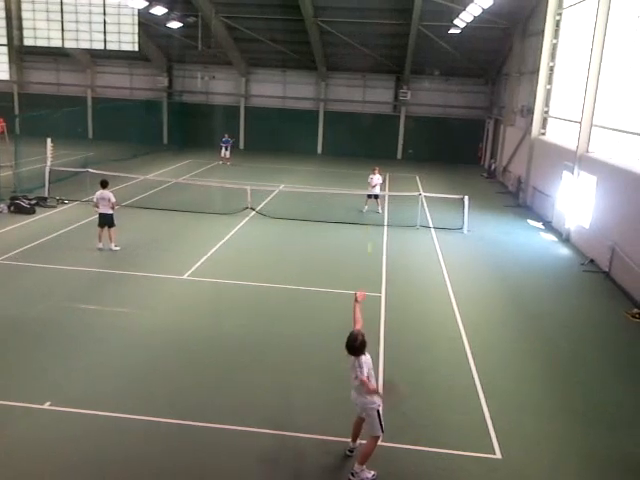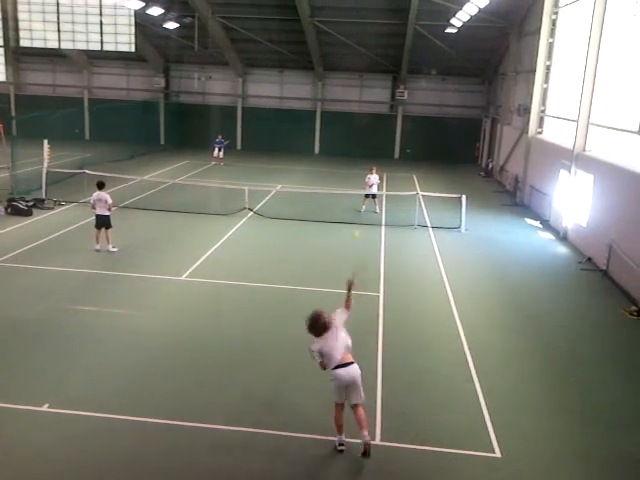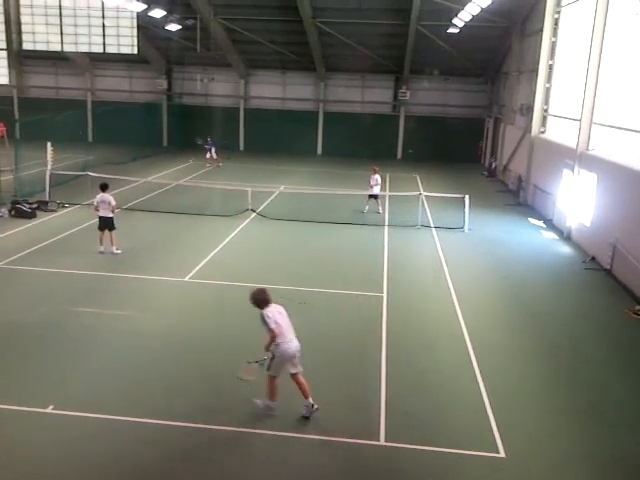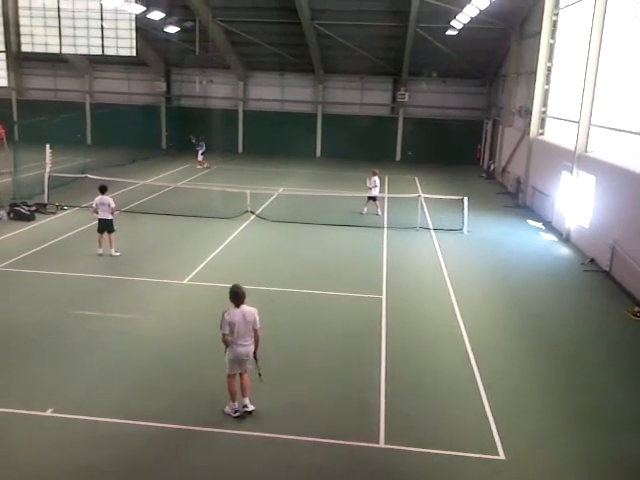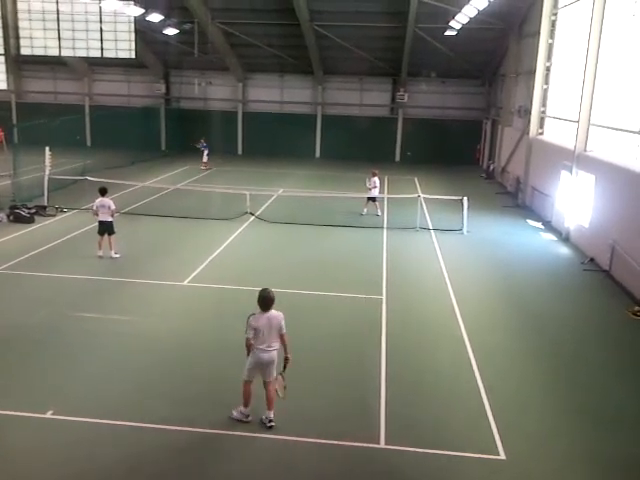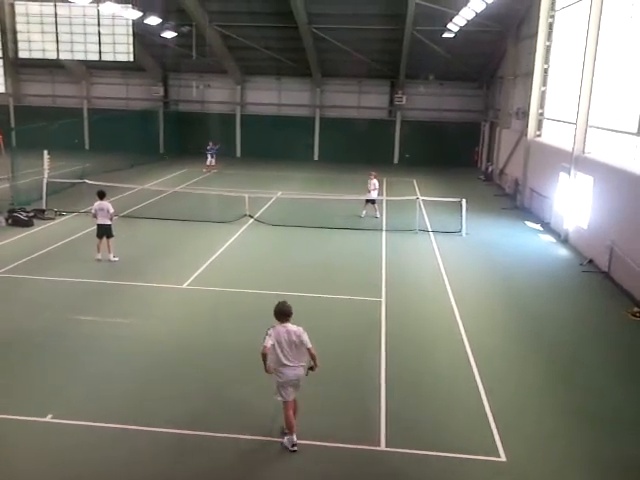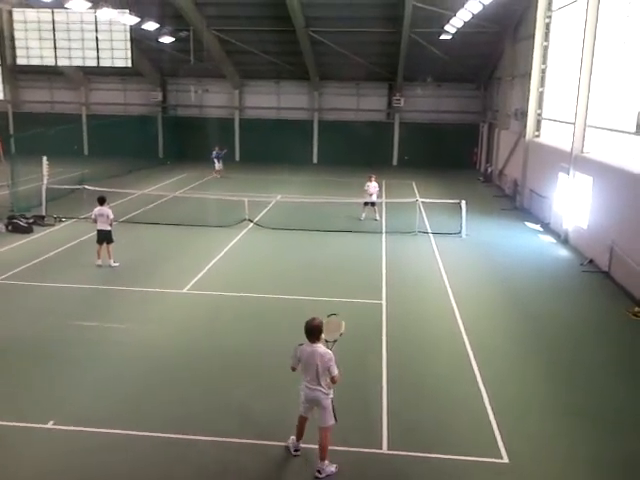
dt=0.7s
person 1, frame 1
left shoulder: (356, 353)
right shoulder: (361, 360)
left elbow: (357, 323)
right elbow: (362, 380)
left wrist: (357, 303)
right wrist: (372, 389)
left hip: (359, 397)
right hip: (369, 402)
left knee: (361, 418)
right knee: (374, 437)
left ankle: (352, 446)
person 1, frame 2
left shoulder: (315, 346)
right shoulder: (335, 325)
left elbow: (323, 367)
right elbow: (347, 307)
right wrist: (349, 290)
left hip: (337, 374)
right hip: (352, 370)
left knee: (339, 406)
right knee: (357, 406)
left ankle: (340, 440)
right ankle: (365, 436)
person 1, frame 3
left shoulder: (265, 313)
right shoulder: (278, 307)
left elbow: (274, 333)
left wrist: (268, 345)
left hip: (283, 349)
right hip: (294, 345)
left knee: (272, 376)
right knee: (296, 375)
left ankle: (271, 404)
right ankle: (309, 404)
person 1, frame 4
left shoulder: (228, 314)
right shoulder: (253, 311)
left elbow: (225, 338)
right elbow: (257, 334)
left wrist: (227, 348)
right wrist: (256, 349)
left hip: (234, 349)
right hip: (248, 349)
left knee: (231, 376)
right knee: (243, 373)
left ankle: (234, 407)
right ankle: (246, 403)
person 1, frame 5
left shoulder: (253, 319)
right shoulder: (279, 316)
left elbow: (248, 342)
right elbow: (283, 337)
left wrist: (249, 354)
right wrist: (287, 353)
left hip: (257, 355)
right hip: (272, 355)
left knee: (247, 382)
right knee: (269, 384)
left ankle: (244, 412)
right ankle: (269, 417)
person 1, frame 6
left shoulder: (273, 332)
right shoulder: (299, 331)
left elbow: (264, 351)
right elbow: (312, 352)
left wrist: (266, 365)
right wrist: (315, 364)
left hip: (283, 373)
right hip: (299, 371)
left knee: (288, 406)
right knee: (293, 399)
left ankle: (292, 440)
right ankle: (289, 427)
person 1, frame 7
left shoulder: (300, 350)
right shoulder: (327, 354)
left elbow: (293, 368)
right elbow: (335, 379)
right wrist: (335, 374)
left hip: (306, 391)
right hip: (323, 394)
left knee: (302, 417)
right knee: (325, 430)
left ankle: (295, 445)
right ankle: (322, 467)
